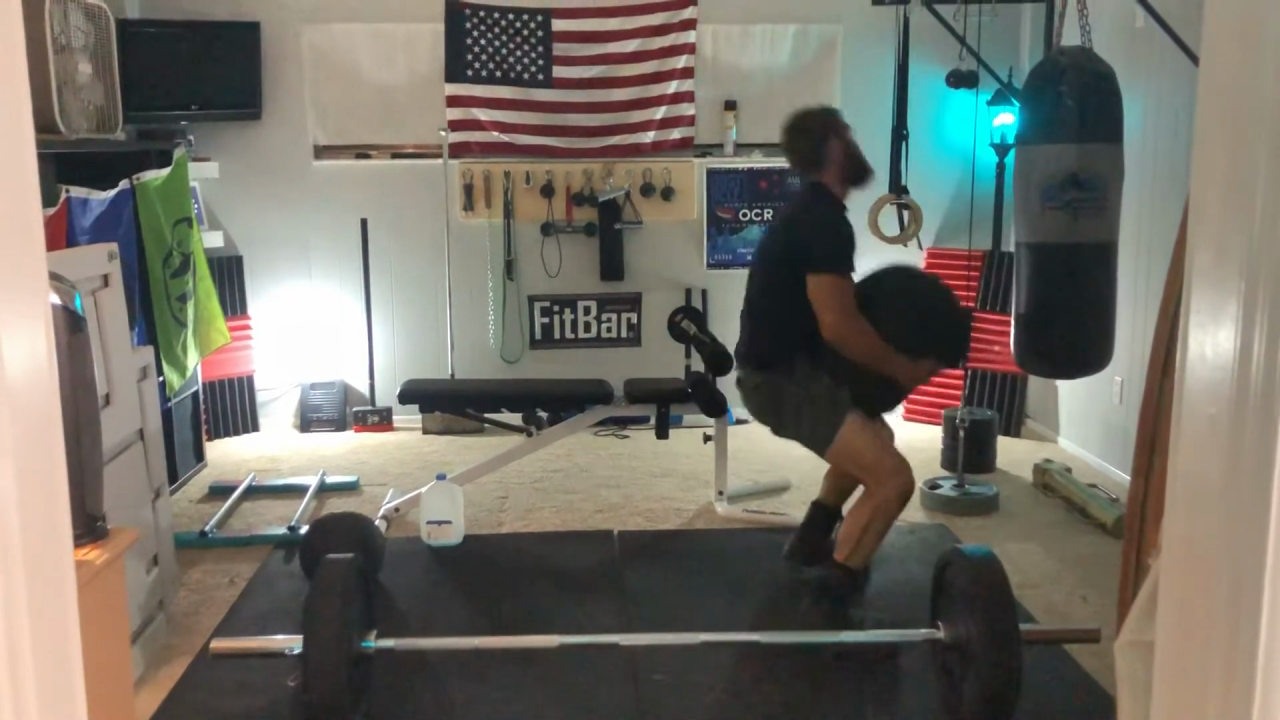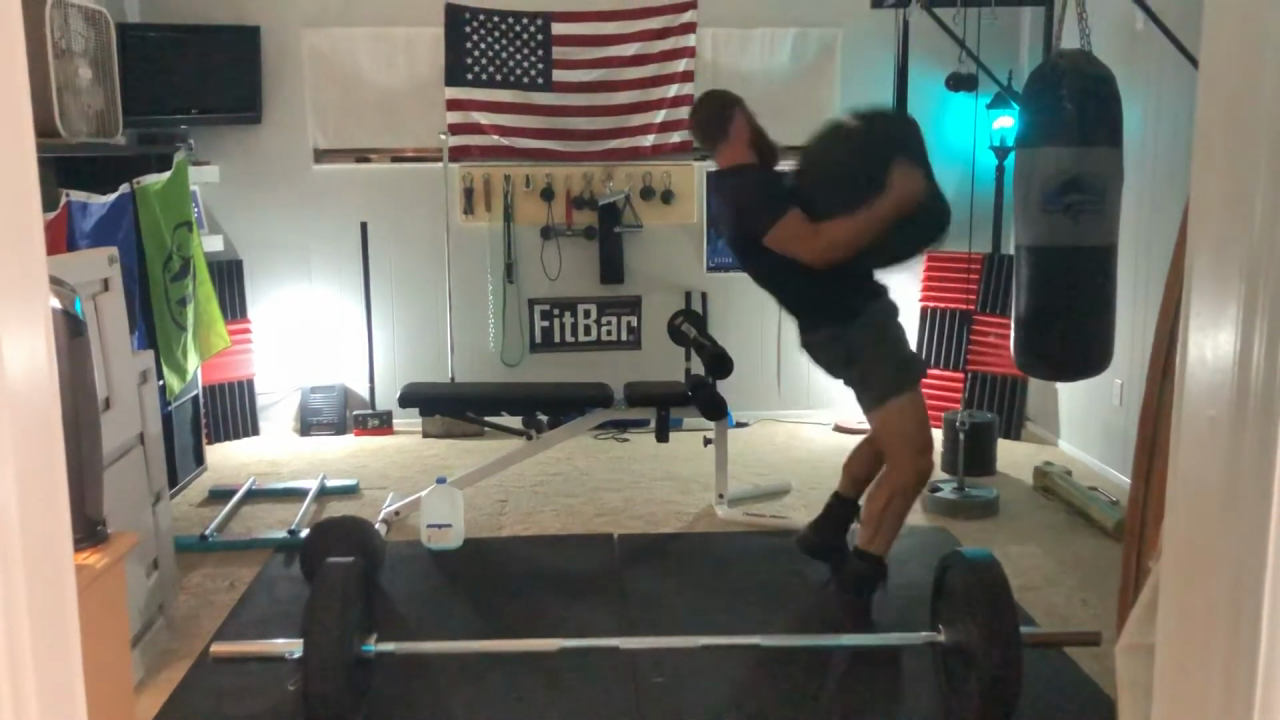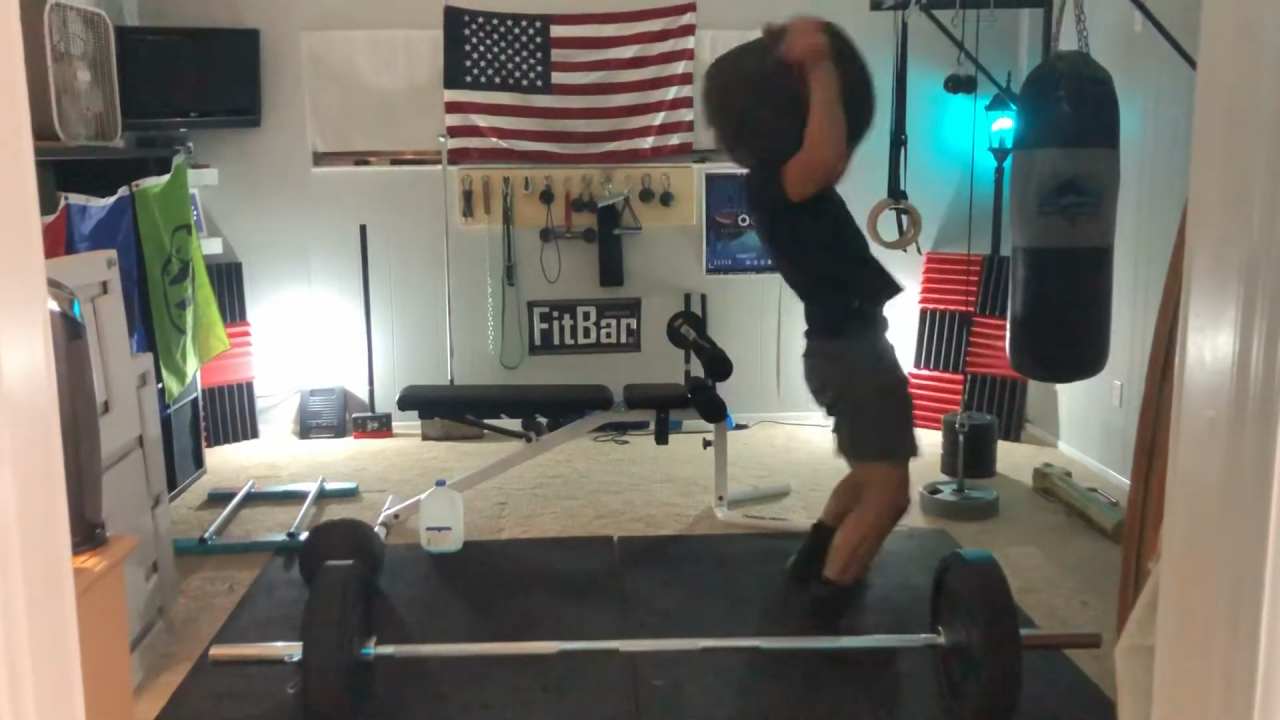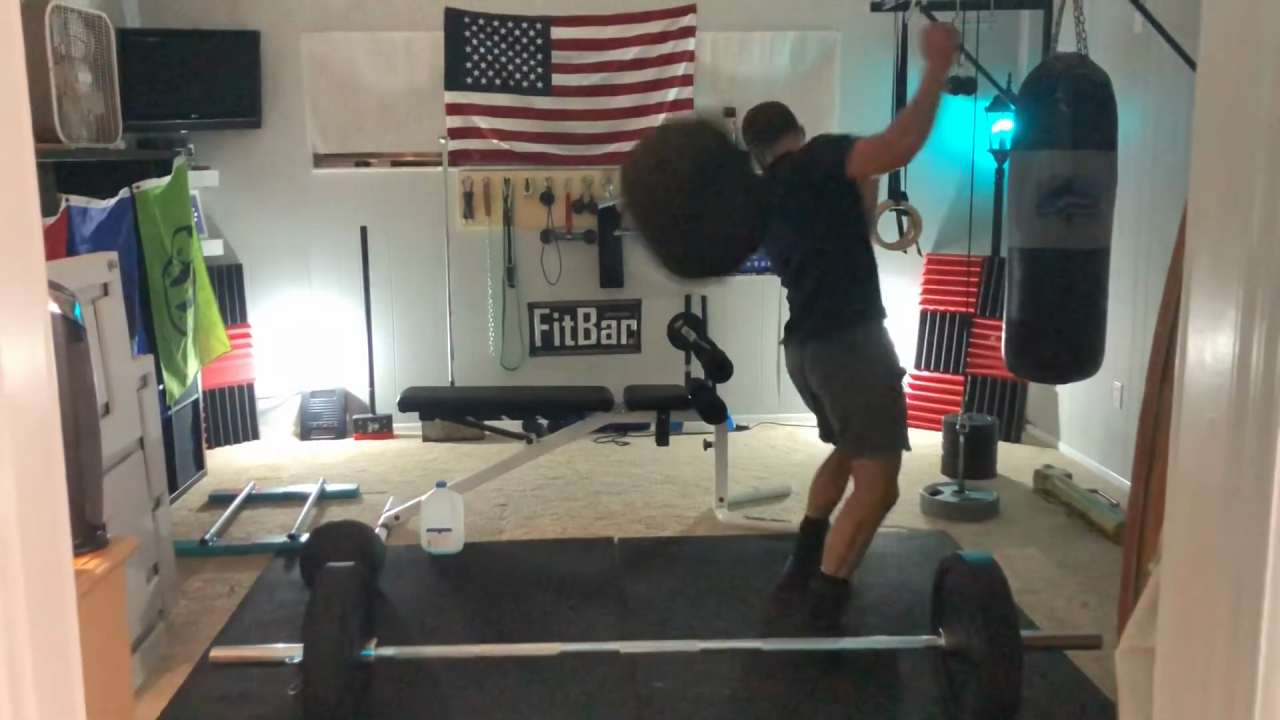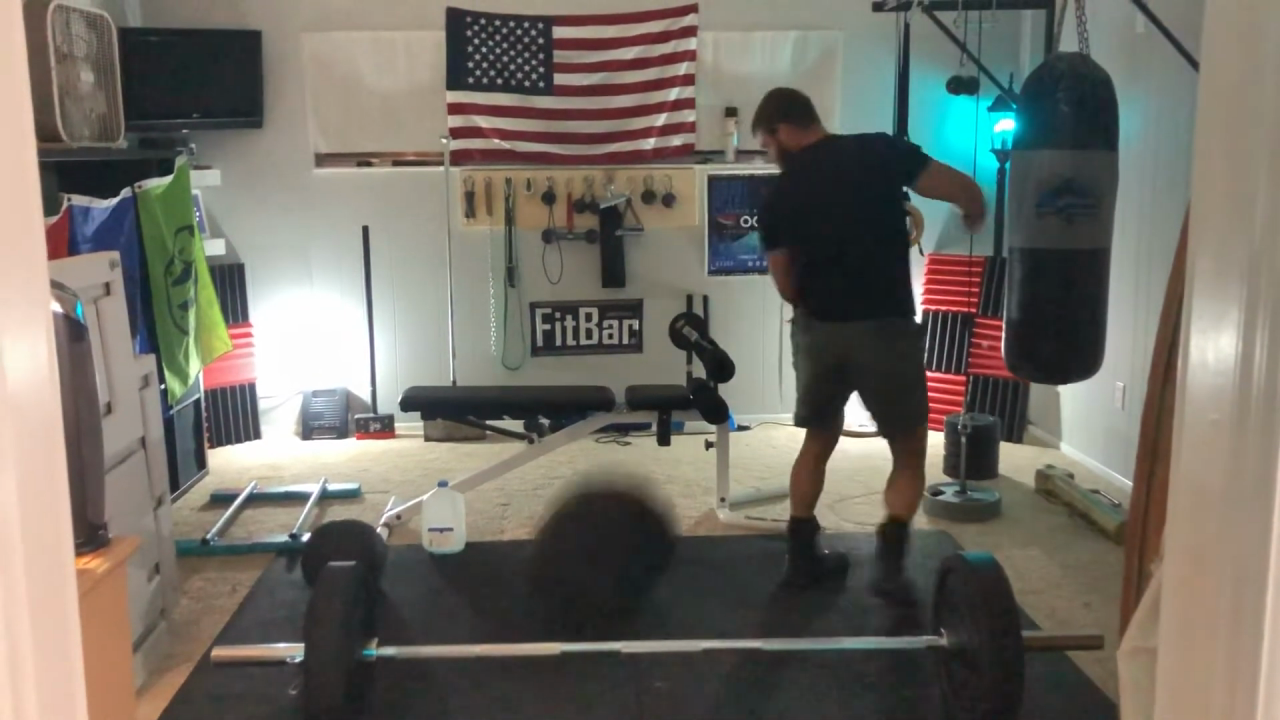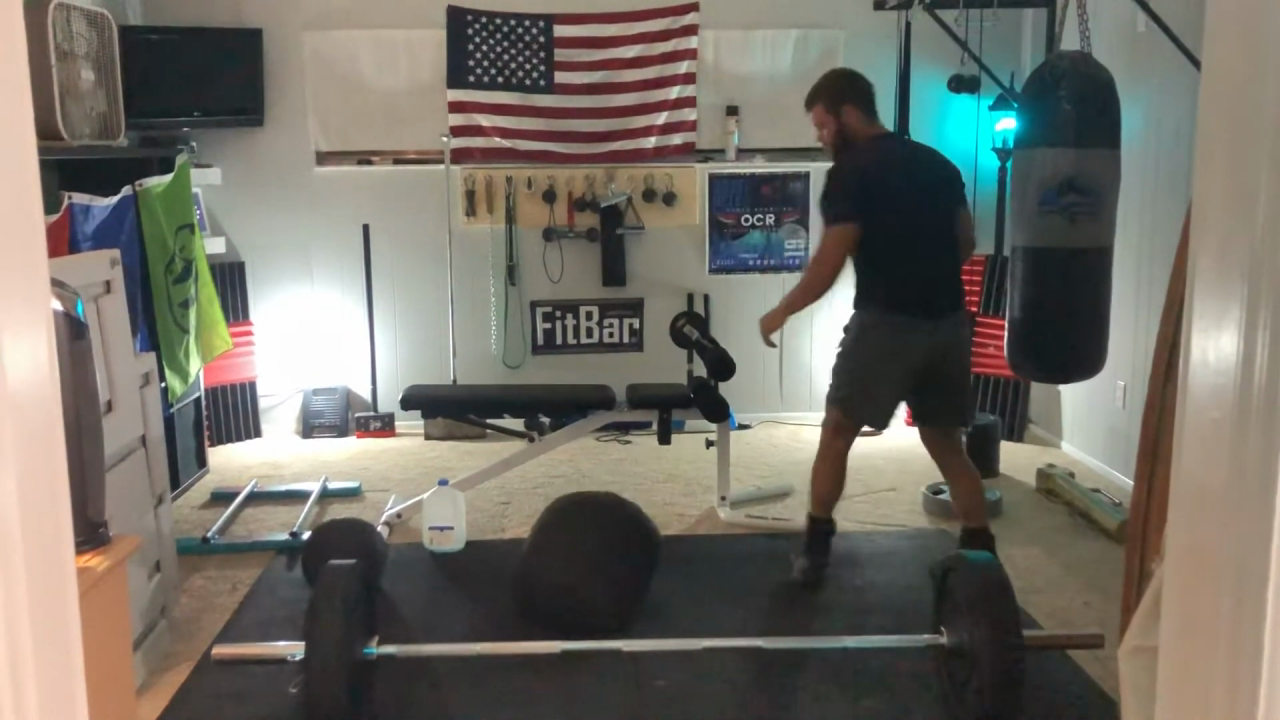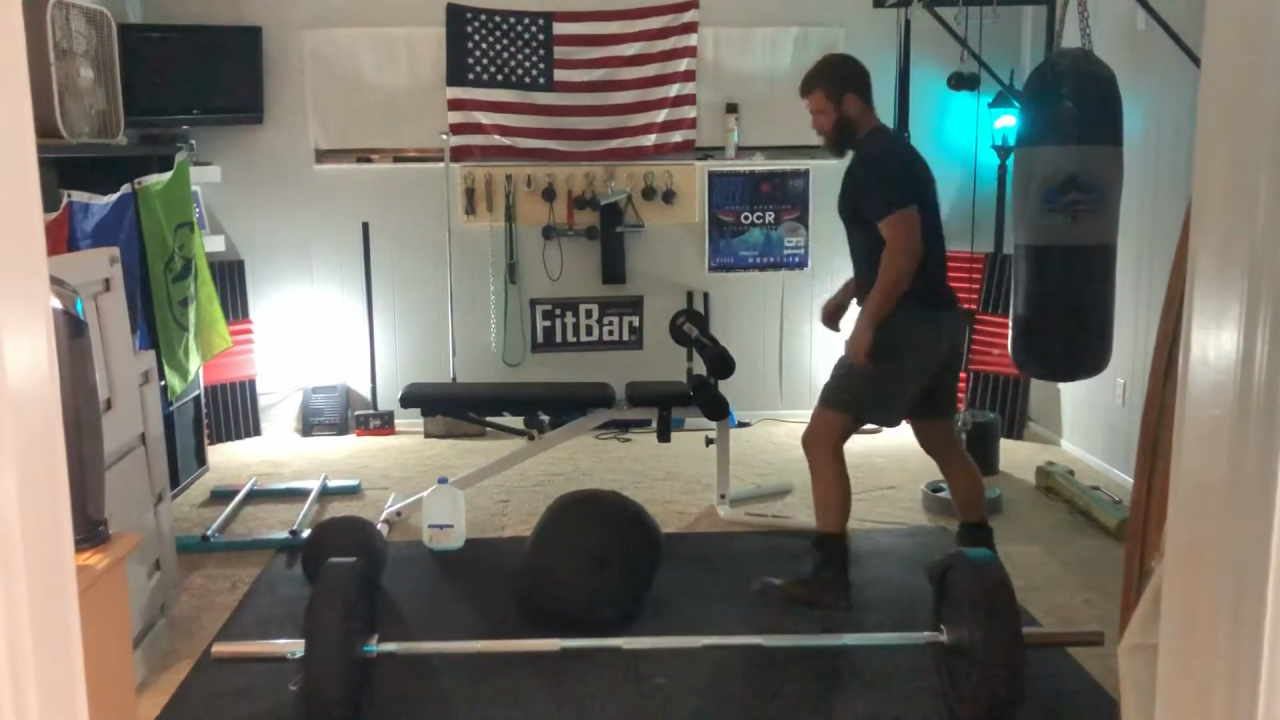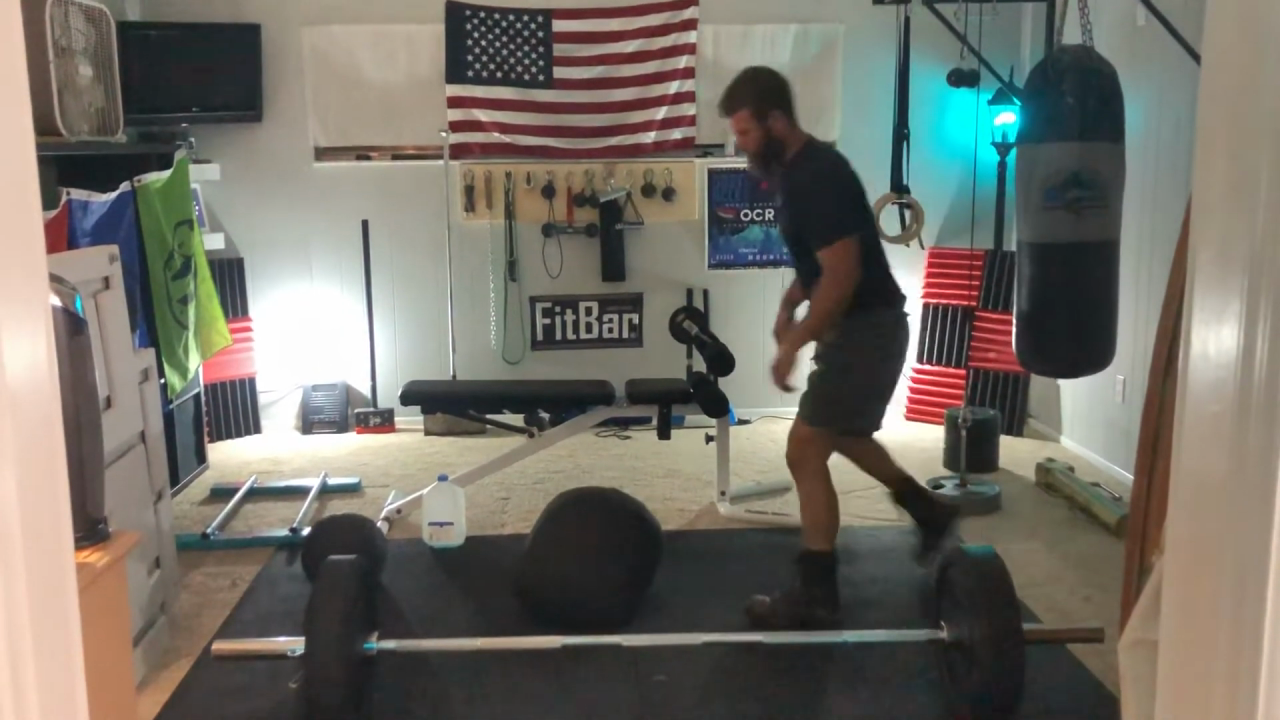
dt=0.3s
person 1, frame 1
left shoulder: (809, 214)
right shoulder: (826, 223)
right elbow: (838, 327)
left wrist: (887, 357)
right wrist: (905, 369)
left hip: (785, 367)
right hip: (783, 380)
left knee: (869, 440)
right knee: (892, 478)
left ankle: (812, 541)
right ankle: (831, 596)
person 1, frame 2
left shoulder: (746, 186)
right shoulder: (750, 190)
left elbow: (810, 238)
right elbow: (818, 247)
right wrist: (892, 202)
left hip: (844, 324)
right hip: (854, 324)
left knee: (892, 438)
right knee: (911, 459)
left ankle: (826, 532)
right ankle: (856, 585)
person 1, frame 3
left shoulder: (784, 184)
right shoulder: (771, 182)
left elbow: (828, 156)
right elbow: (826, 158)
right wrist: (818, 66)
left hip: (850, 342)
right hip: (848, 347)
left knee: (872, 468)
right knee: (887, 488)
left ankle: (814, 559)
right ankle: (824, 609)
person 1, frame 4
left shoulder: (773, 195)
right shoulder: (818, 162)
right elbow: (899, 147)
left wrist: (858, 194)
right wrist: (936, 69)
left hip: (807, 343)
right hip: (847, 342)
left knee: (851, 452)
right knee: (877, 484)
left ankle: (805, 562)
right ankle: (822, 608)
person 1, frame 5
left shoulder: (780, 195)
right shoulder: (882, 151)
right elbow: (967, 194)
right wrist: (973, 212)
left hip: (820, 333)
right hip: (888, 329)
left knee: (818, 443)
right knee: (909, 450)
left ankle: (802, 558)
right ankle: (890, 558)
person 1, frame 6
left shoulder: (851, 173)
right shoulder: (935, 164)
left elbow: (830, 261)
right elbow: (966, 239)
left wrist: (779, 313)
left hip: (884, 325)
right hip: (949, 325)
left knee: (836, 436)
right knee: (947, 446)
left ankle: (815, 553)
person 1, frame 7
left shoulder: (874, 162)
right shoulder: (893, 154)
left elbow: (905, 248)
left wrist: (867, 323)
right wrist: (847, 292)
left hip: (905, 324)
right hip: (936, 318)
left knee: (822, 436)
right knee: (942, 440)
left ankle: (829, 575)
right ankle: (980, 556)
person 1, frame 8
left shoulder: (815, 179)
right shoulder: (802, 168)
left elbow: (841, 275)
left wrist: (793, 345)
right wrist: (789, 306)
left hip: (865, 326)
right hip: (864, 321)
left knee: (805, 452)
right knee: (840, 433)
left ankle: (816, 594)
right ankle: (929, 512)
